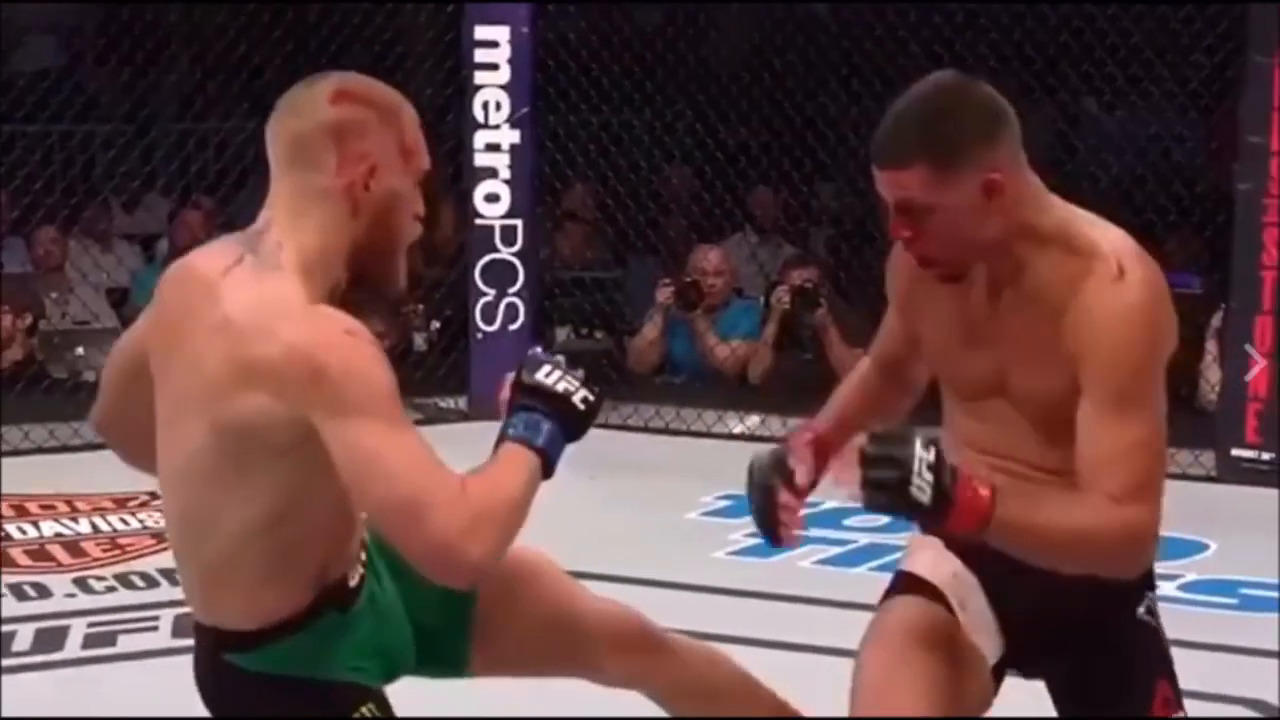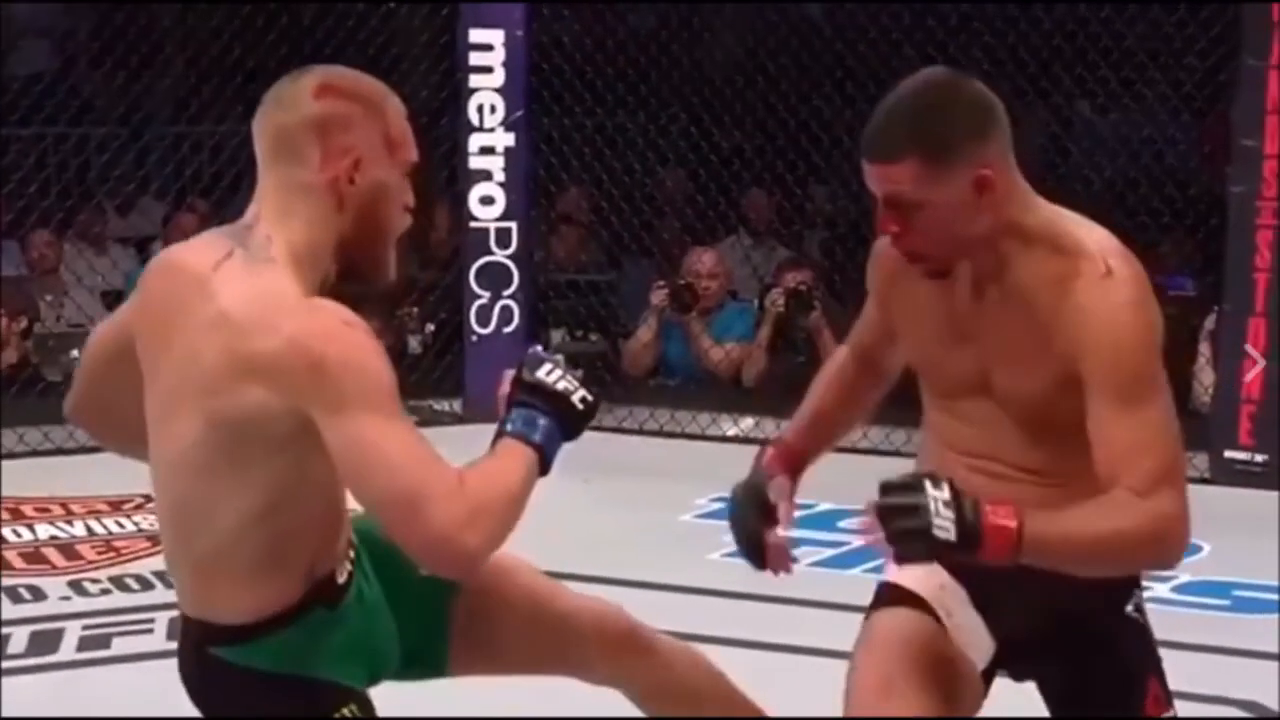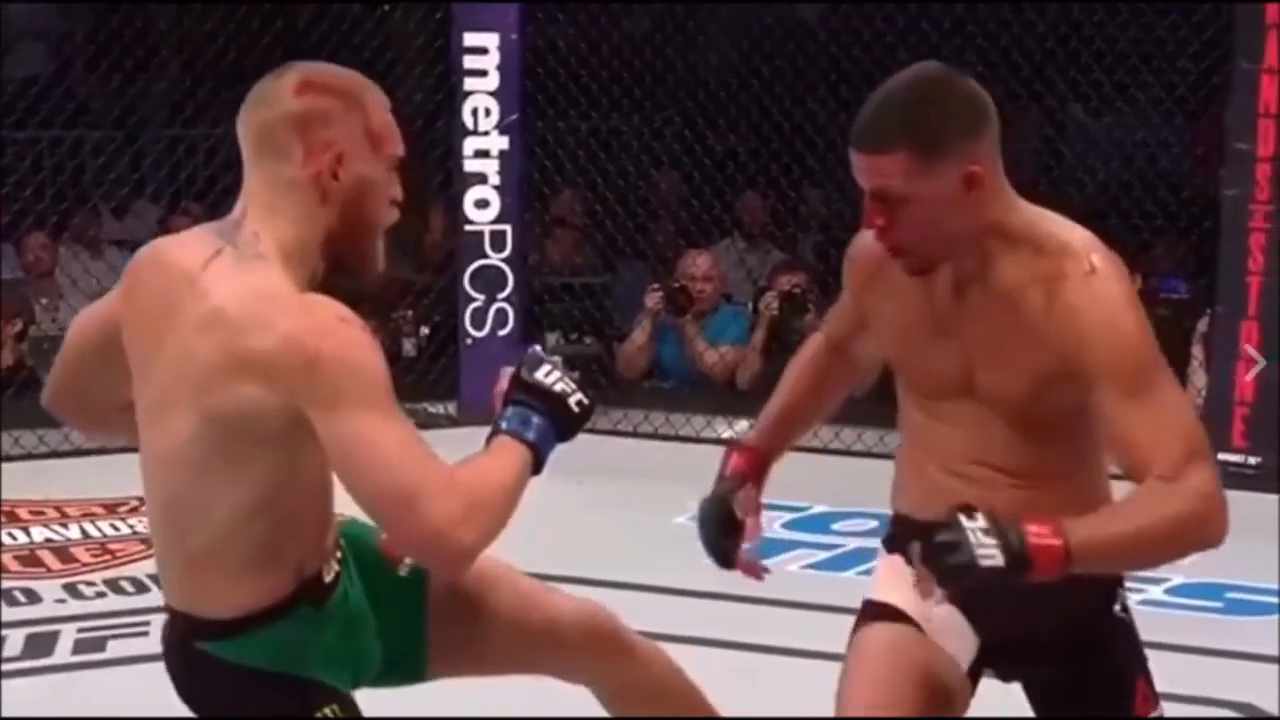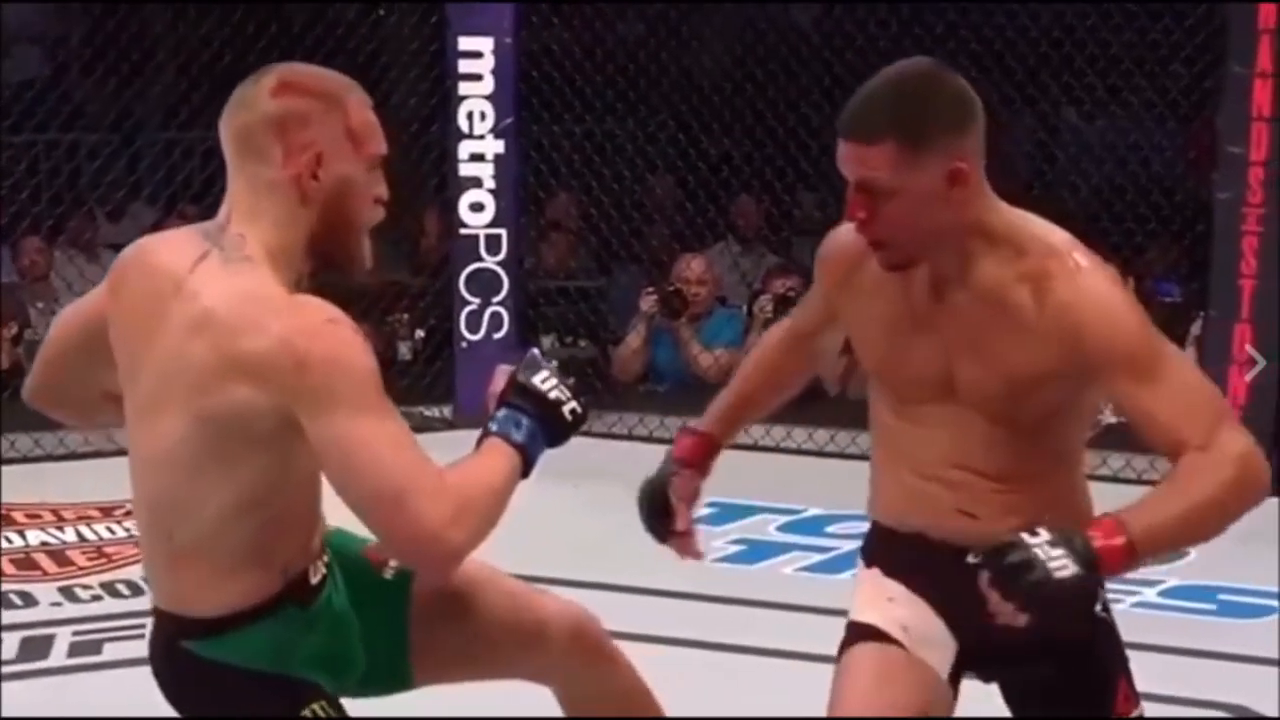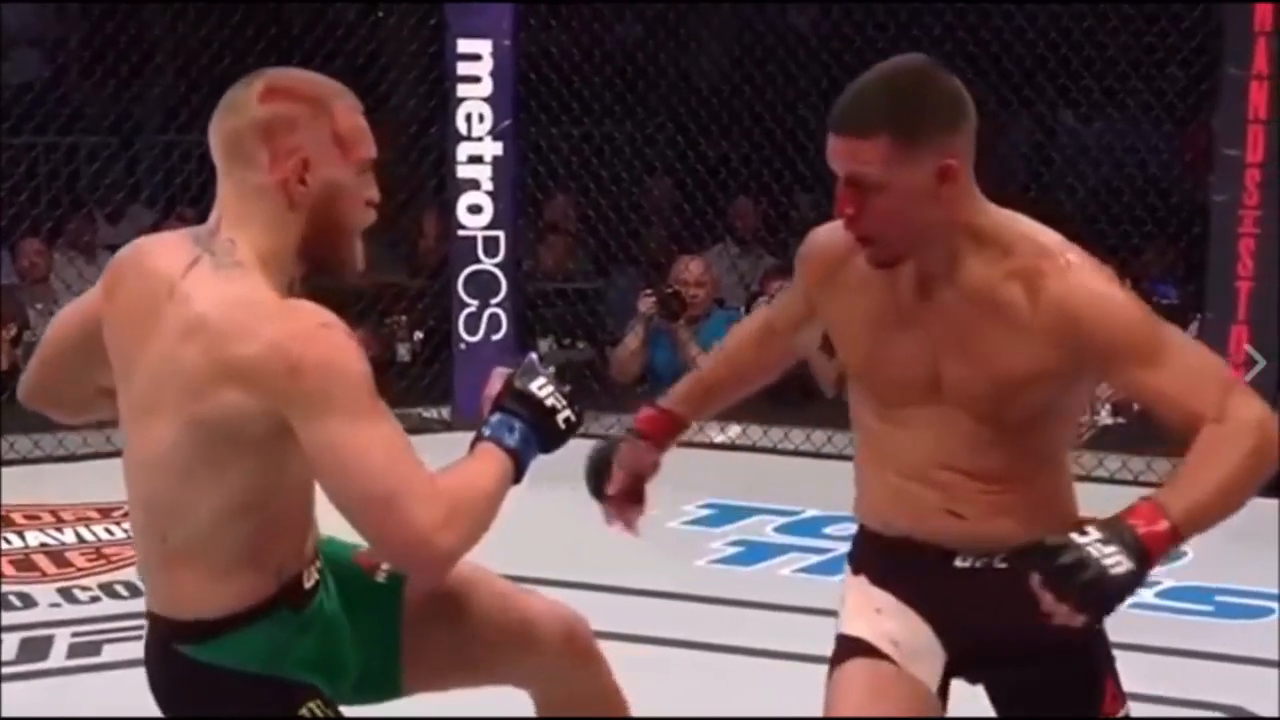
dt=0.2s
person 1, frame 1
left shoulder: (199, 275)
right shoulder: (313, 344)
left elbow: (116, 422)
right elbow: (460, 547)
right wrist: (534, 434)
right hip: (287, 663)
left knee: (624, 640)
person 1, frame 2
left shoulder: (182, 269)
right shoulder: (310, 337)
left elbow: (91, 406)
right elbow: (454, 538)
right wrist: (532, 431)
right hip: (276, 660)
left knee: (607, 637)
person 1, frame 3
left shoulder: (167, 264)
right shoulder: (305, 332)
left elbow: (70, 394)
right elbow: (445, 534)
right wrist: (527, 430)
right hip: (261, 657)
left knee: (589, 635)
person 1, frame 4
left shoulder: (152, 263)
right shoulder: (297, 334)
left elbow: (50, 388)
right elbow: (435, 535)
right wrist: (517, 432)
right hip: (247, 660)
left knee: (568, 640)
person 1, frame 5
left shoulder: (144, 266)
right shoulder: (289, 339)
left elbow: (43, 387)
right elbow: (426, 538)
right wrist: (510, 437)
right hip: (241, 666)
left knee: (558, 643)
person 2, frame 1
left shoulder: (1111, 292)
right shoulder: (919, 262)
left elbow: (1126, 534)
left wrist: (957, 501)
right wrist: (814, 445)
left hip: (1094, 577)
right hip: (962, 556)
person 2, frame 2
left shoulder: (1097, 291)
right shoulder: (900, 260)
left elbow: (1159, 523)
left wrist: (990, 530)
right wrist: (784, 459)
left hip: (1079, 575)
right hip: (943, 564)
person 2, frame 3
left shoulder: (1081, 292)
right shoulder: (876, 259)
left elbow: (1196, 501)
right elbow: (837, 350)
left wrist: (1030, 548)
right wrist: (749, 459)
left hip: (1062, 581)
right hip: (928, 566)
person 2, frame 4
left shoulder: (1068, 292)
right shoulder: (850, 258)
left elbow: (1233, 459)
right elbow: (798, 340)
left wrist: (1095, 550)
right wrist: (697, 447)
left hip: (1047, 586)
right hip: (906, 570)
person 2, frame 5
left shoulder: (1059, 292)
right shoulder: (832, 260)
right elbow: (773, 334)
left wrist: (1136, 537)
right wrist: (656, 425)
left hip: (1035, 584)
right hip: (893, 577)
